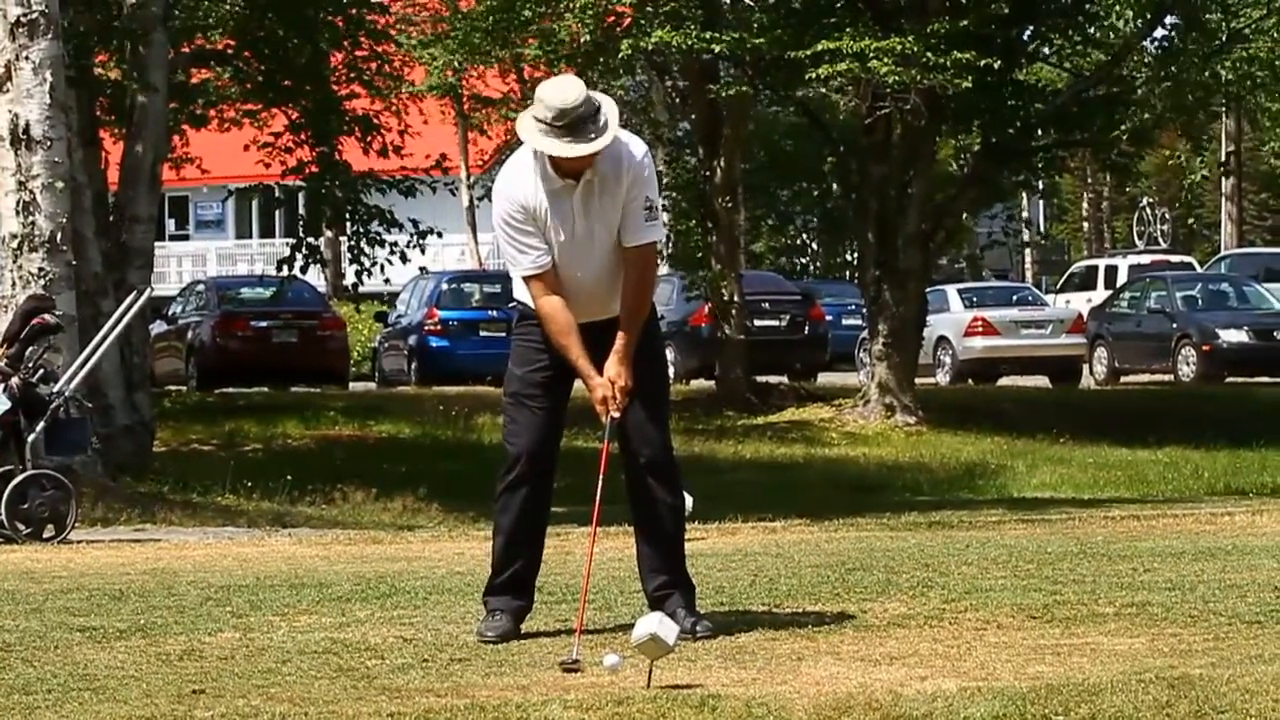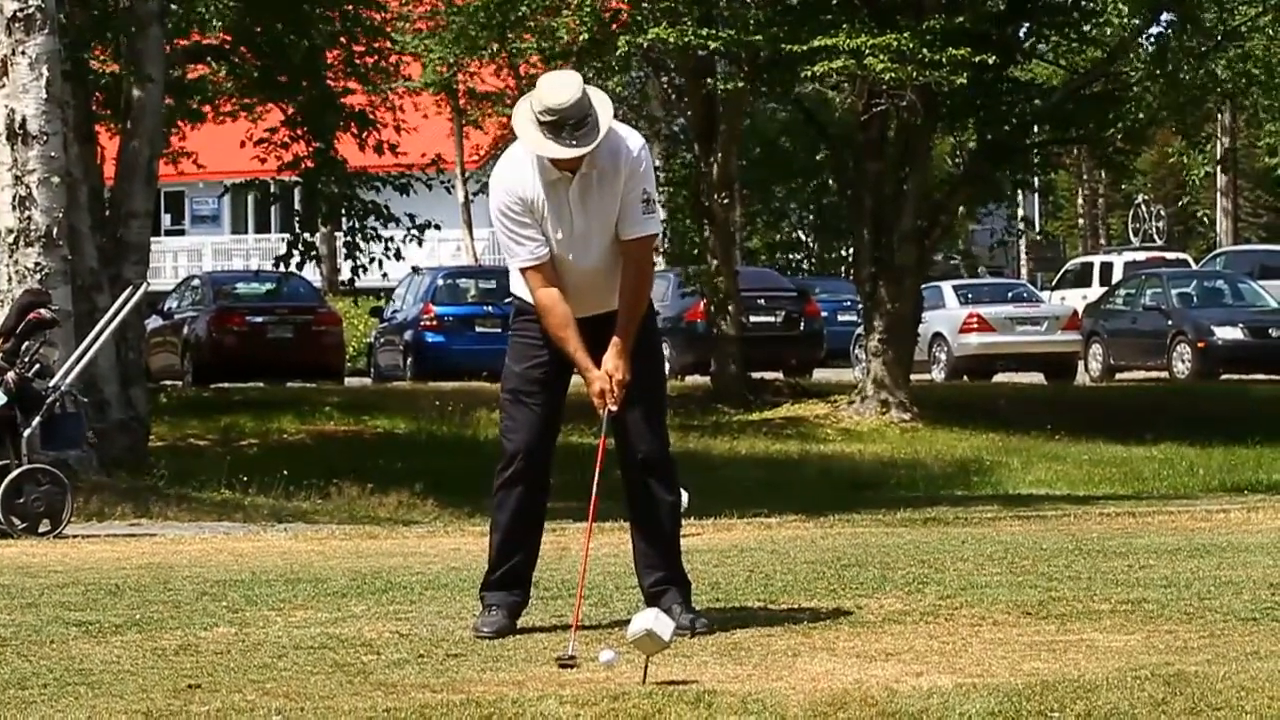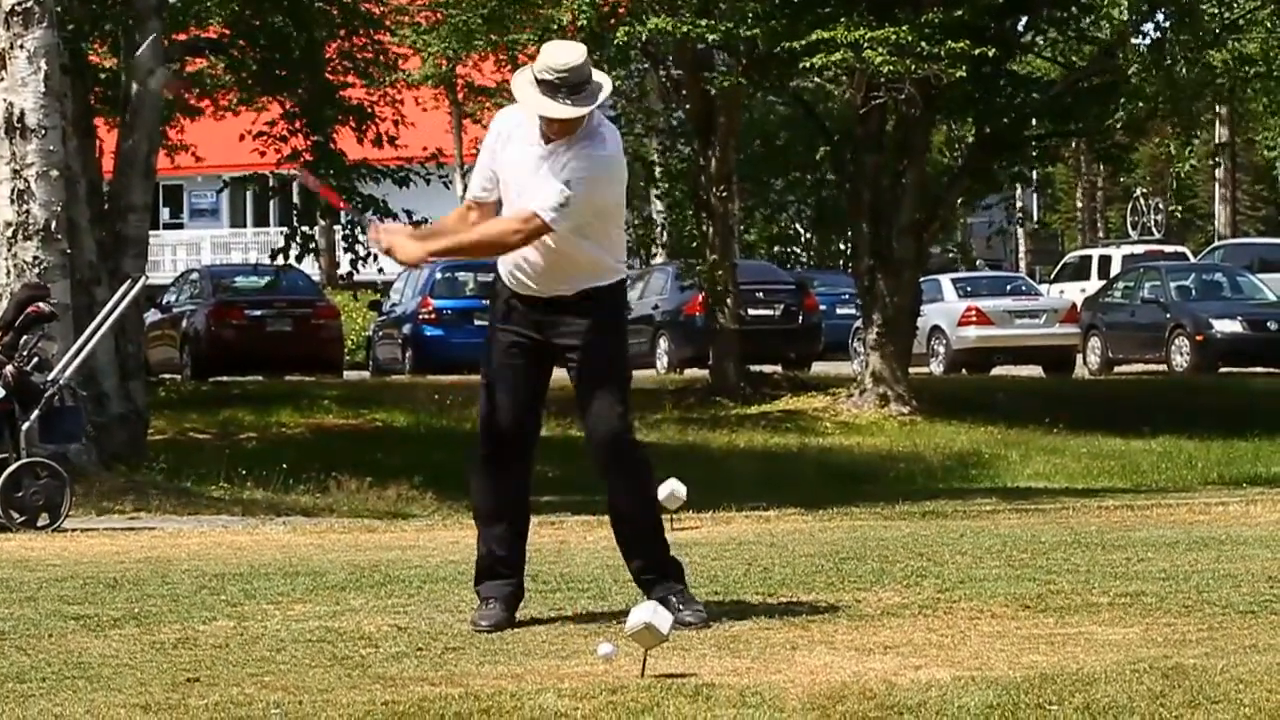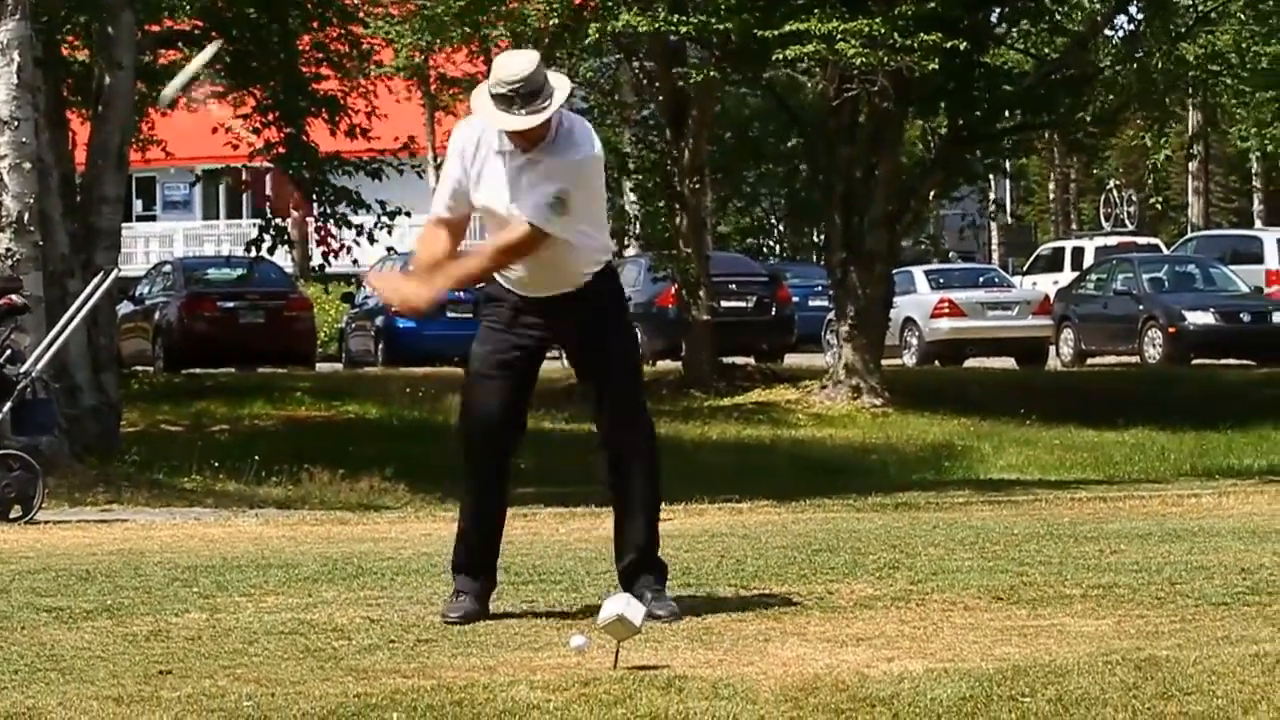
dt=0.5s
person 1, frame 1
left shoulder: (631, 157)
right shoulder: (515, 186)
left elbow: (640, 262)
right elbow: (544, 292)
left wrist: (621, 355)
right wrist: (588, 375)
left hip: (626, 319)
right hip: (544, 324)
left knee: (652, 457)
right knee: (525, 457)
left ankle: (672, 597)
right ankle: (505, 603)
person 1, frame 2
left shoulder: (629, 151)
right shoulder: (511, 178)
left elbow: (639, 257)
right elbow: (542, 285)
left wrist: (619, 351)
right wrist: (587, 369)
left hip: (622, 314)
right hip: (541, 320)
left knee: (648, 455)
right knee: (522, 455)
left ankle: (669, 593)
right ankle: (502, 597)
person 1, frame 3
left shoulder: (599, 151)
right shoulder: (508, 123)
left elbow: (520, 228)
right elbow: (478, 206)
left wrist: (425, 247)
right wrist: (417, 238)
left hip: (589, 305)
right hip: (516, 304)
left knee: (612, 442)
right knee: (498, 445)
left ankle: (663, 583)
right ankle: (498, 589)
person 1, frame 4
left shoulder: (577, 145)
right shoulder: (477, 144)
left elbow: (520, 240)
right elbow: (444, 223)
left wrist: (431, 286)
right wrist: (422, 276)
left hip: (589, 292)
right hip: (510, 300)
left knee: (629, 437)
right knee: (487, 437)
left ankle: (643, 579)
right ankle: (470, 582)
